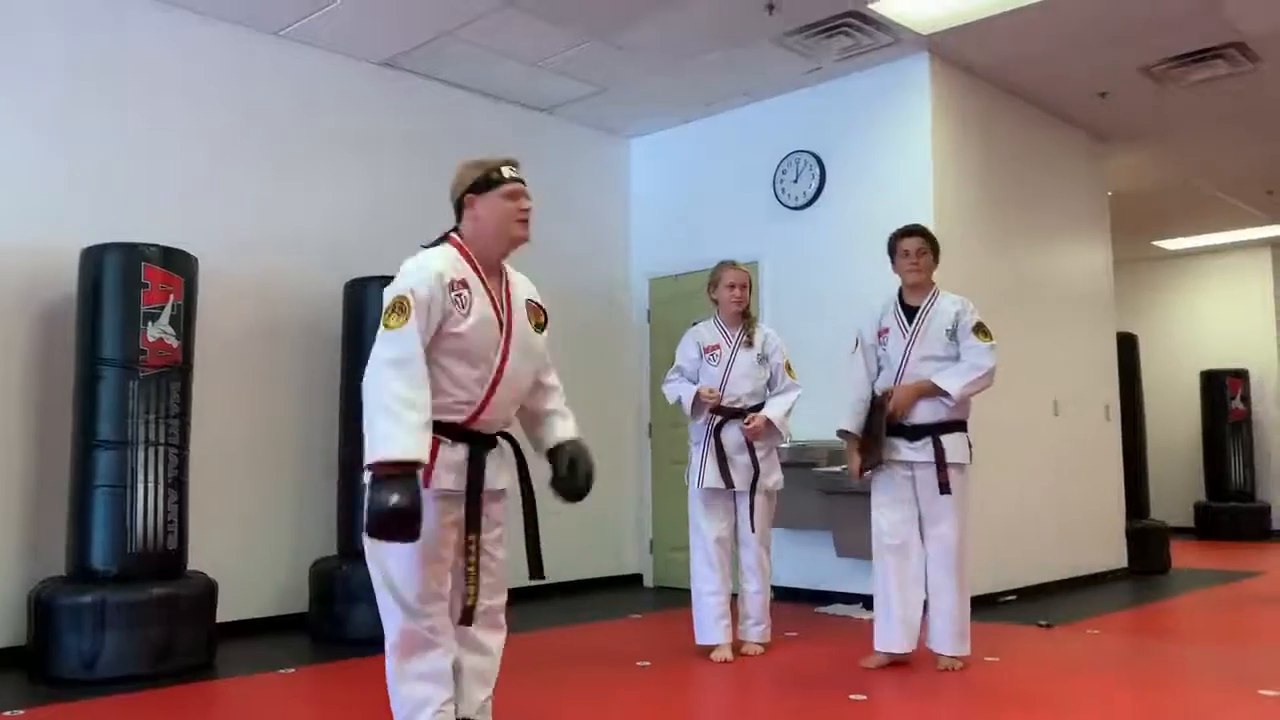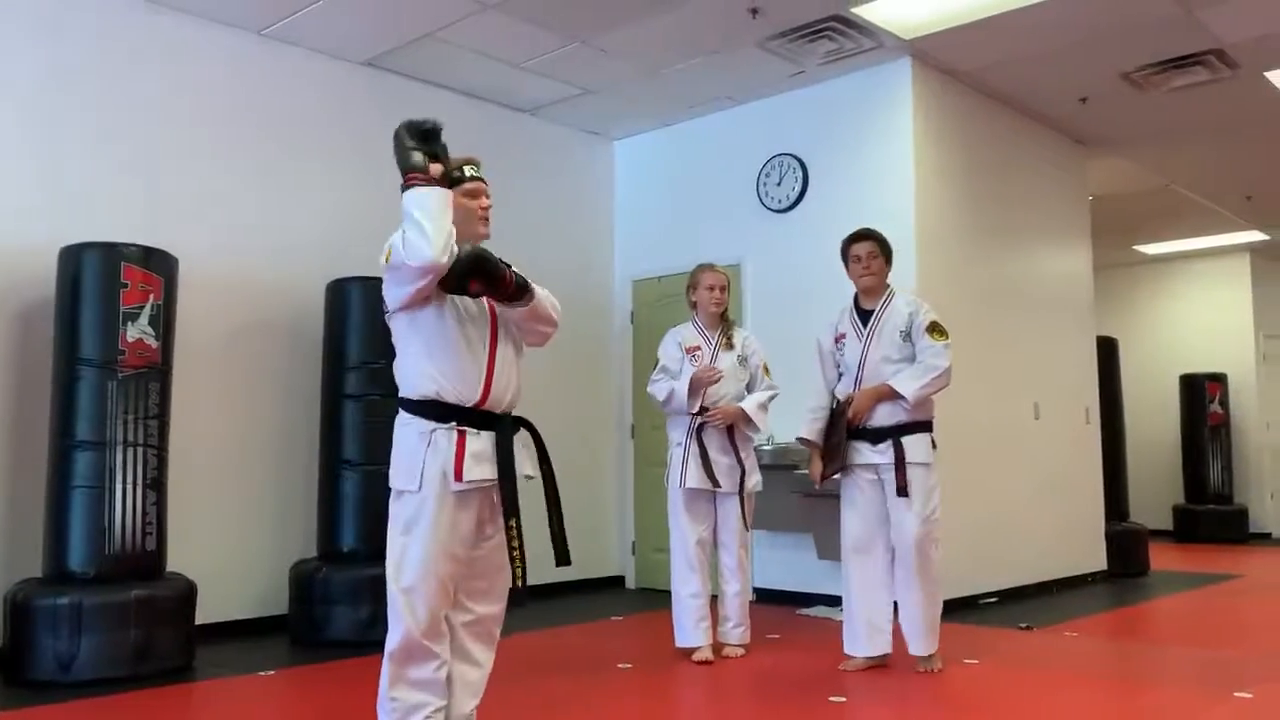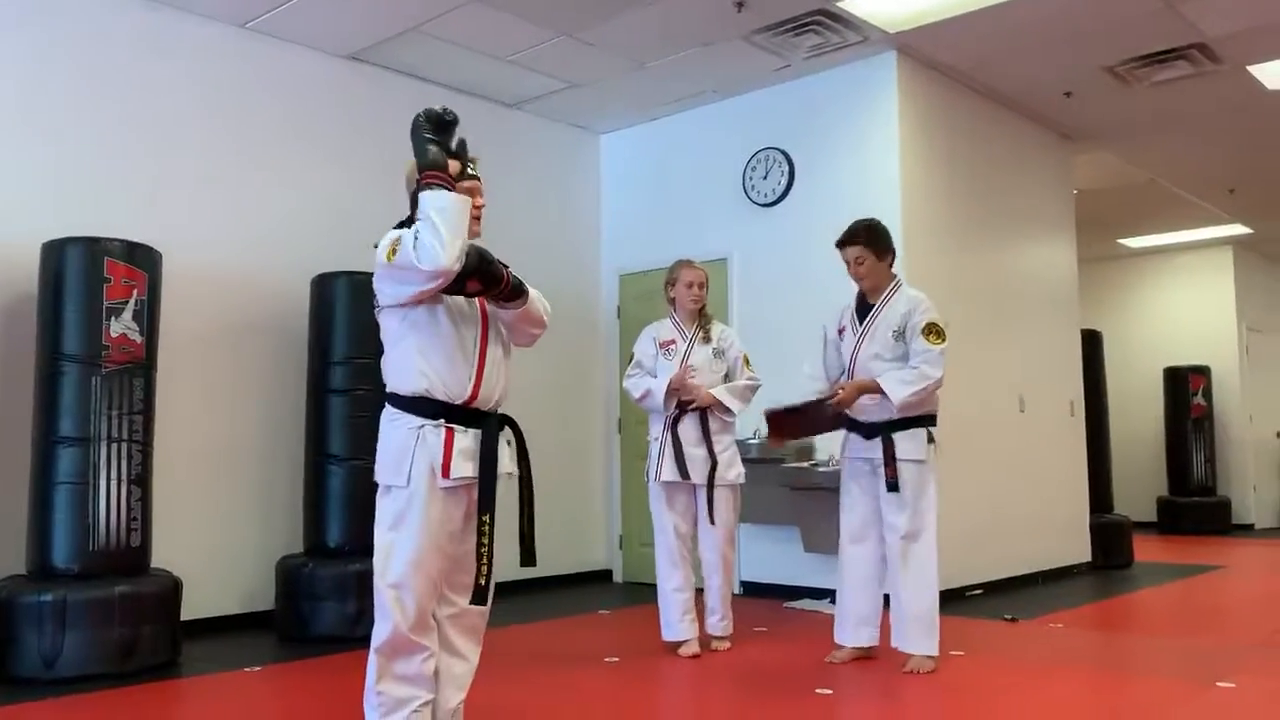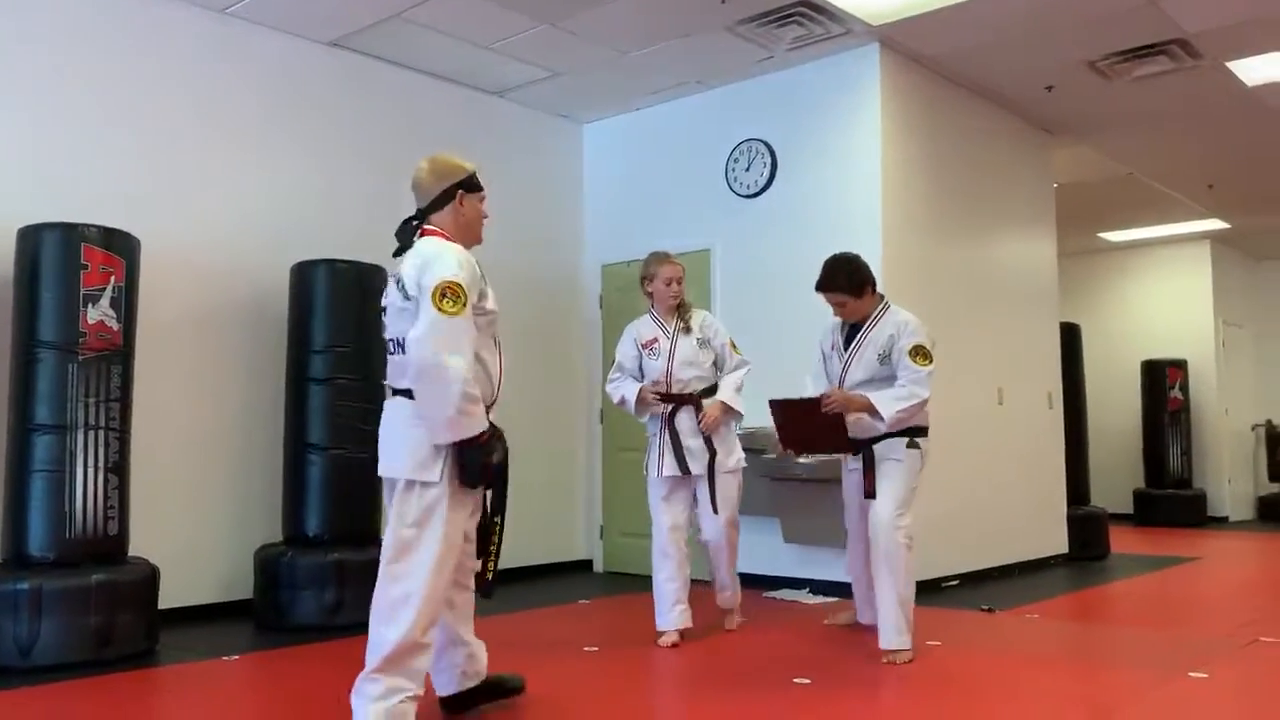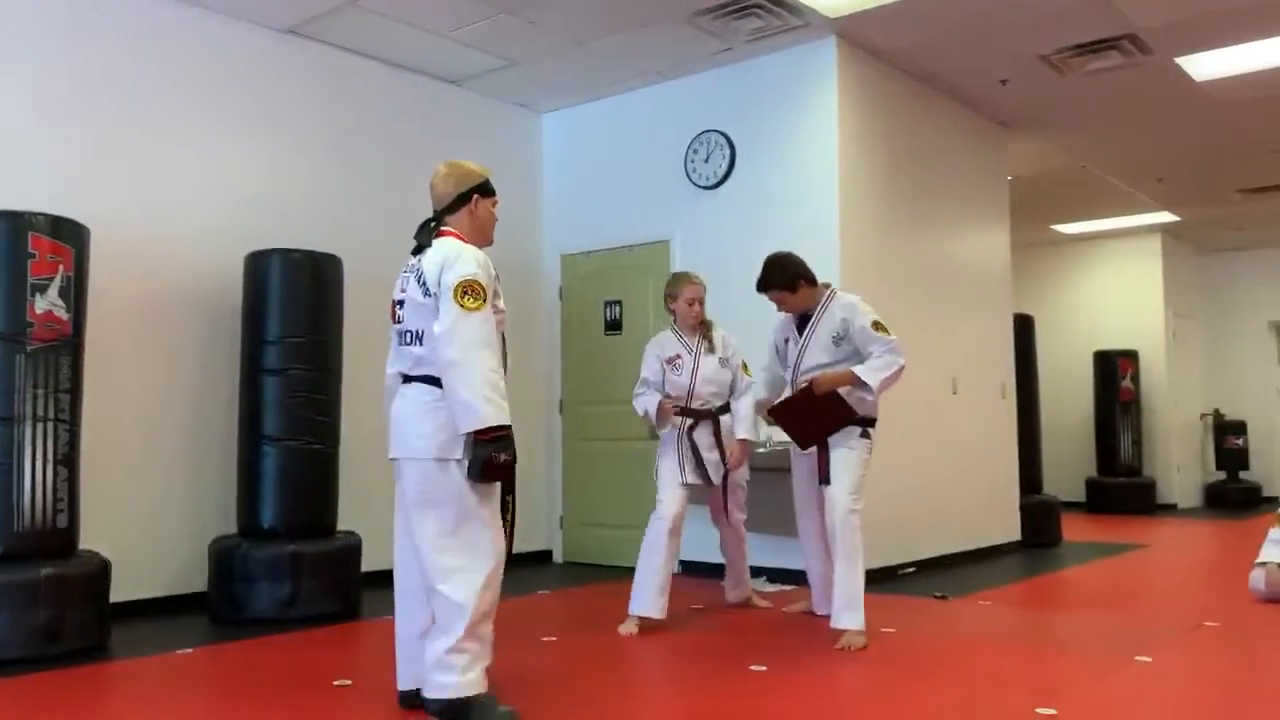
dt=0.5s
person 1, frame 1
left shoulder: (522, 289)
right shoulder: (429, 273)
left elbow: (539, 381)
right elbow: (393, 369)
left wrist: (567, 443)
right wrist: (394, 471)
left hip: (487, 465)
right hip: (422, 465)
left knee: (485, 605)
right knee: (420, 609)
person 1, frame 2
left shoulder: (486, 271)
right shoulder: (405, 265)
left elbow: (544, 324)
right elbow: (428, 257)
left wrist: (505, 283)
right wrist: (422, 177)
left hip: (494, 452)
right hip: (436, 451)
left knee: (481, 604)
right knee: (422, 603)
person 1, frame 3
left shoulder: (477, 266)
right shoulder: (398, 252)
left elbow: (533, 324)
right elbow: (438, 262)
left wrist: (498, 282)
right wrist: (436, 171)
left hip: (478, 447)
right hip: (424, 445)
left knee: (466, 595)
right knee: (411, 594)
person 1, frame 4
left shoulder: (414, 261)
right shoulder: (449, 259)
right elbow: (442, 361)
left wrist: (467, 432)
right wrist: (472, 435)
left hip: (426, 432)
right hip: (435, 437)
left knee: (453, 566)
right knee: (415, 578)
person 1, frame 5
left shoulder: (418, 263)
right shoulder: (465, 259)
right elbow: (468, 355)
right wrist: (490, 430)
left hip: (412, 417)
right hip: (447, 420)
left knee: (422, 553)
right knee: (471, 553)
person 2, frame 1
left shoulder: (958, 310)
right shoulder: (879, 321)
left elbow: (981, 368)
right elbow: (861, 385)
left wrist: (919, 388)
right wrist: (853, 442)
left hip: (942, 443)
right hip: (891, 445)
left knee: (945, 541)
right knee: (892, 541)
left ankle: (949, 644)
right ankle: (893, 642)
person 2, frame 2
left shoulder: (913, 311)
right shoulder: (837, 327)
left elbow: (937, 368)
right elbow: (824, 392)
left wrist: (877, 392)
right wrist: (816, 449)
left hip: (907, 444)
right hip: (857, 449)
left knee: (914, 539)
right knee: (861, 545)
left ankle: (924, 644)
right ankle: (870, 645)
person 2, frame 3
left shoulder: (915, 306)
right shoulder: (843, 317)
left elbow: (929, 373)
right elbow: (831, 381)
left wrist: (864, 386)
left hip: (905, 439)
right hip: (858, 441)
left knee: (909, 536)
right knee: (857, 536)
left ankle: (921, 644)
right ankle: (857, 637)
person 2, frame 4
left shoulder: (903, 326)
right shoulder: (834, 333)
left elbow: (916, 391)
right elbow: (821, 388)
left wrist: (859, 402)
left hip: (898, 445)
right hip: (855, 447)
left knee: (888, 528)
right knee: (859, 533)
left ankle: (897, 636)
right ankle: (867, 610)
person 2, frame 5
left shoulder: (850, 310)
right shoulder: (787, 326)
left elbow: (892, 358)
right elbow: (776, 374)
left wrist: (841, 377)
right wrist: (766, 403)
left hip: (847, 431)
left knee: (841, 514)
right knee: (809, 518)
left ankle: (851, 621)
right ankle: (823, 597)
person 3, frame 1
left shoulder: (766, 338)
right shoulder: (697, 336)
left elbow: (787, 389)
right elbow: (674, 381)
left wrist: (767, 418)
right wrist: (695, 395)
left hip: (755, 449)
right hip: (711, 448)
left knee: (755, 543)
right knee: (711, 544)
left ankle: (753, 631)
right ankle: (718, 636)
person 3, frame 2
left shoulder: (744, 341)
right shoulder: (677, 338)
left elbow: (766, 390)
right elbow: (658, 388)
left wrist: (739, 410)
right wrist: (691, 384)
left hip: (734, 450)
right hip: (690, 450)
left knee: (734, 546)
right knee: (691, 546)
left ankle: (733, 633)
right ankle: (697, 637)
person 3, frame 3
left shoulder: (722, 335)
right shoulder: (654, 334)
left elbow: (748, 382)
right elbow: (633, 382)
left wrist: (714, 395)
right wrist: (668, 387)
left hip: (715, 442)
right hip: (670, 444)
left knee: (718, 539)
right knee: (673, 540)
left ankle: (718, 626)
right ankle: (684, 631)
person 3, frame 4
left shoulder: (704, 322)
right shoulder: (636, 332)
left elbow: (736, 366)
right elbow: (617, 381)
left wrist: (722, 404)
right wrist: (638, 395)
left hip: (711, 429)
right hip: (667, 435)
left knee: (720, 524)
right knee: (668, 528)
left ankle: (729, 601)
right ankle: (671, 620)
person 3, frame 5
left shoulder: (721, 340)
right shoulder: (659, 347)
left elbow: (743, 390)
right elbow: (643, 393)
left wrist: (742, 437)
right wrist: (658, 406)
left hip: (722, 438)
right hip: (678, 441)
left knee: (732, 521)
right knee: (667, 517)
left ankle: (740, 590)
right ankle: (641, 610)
